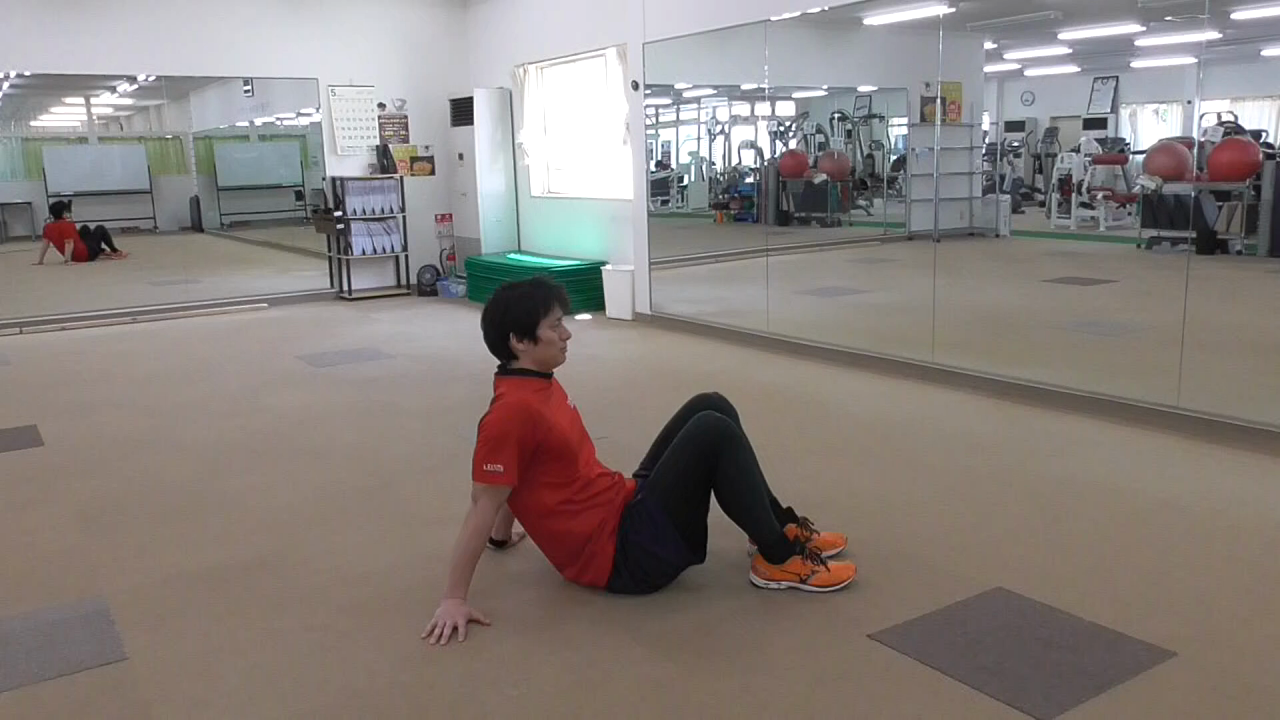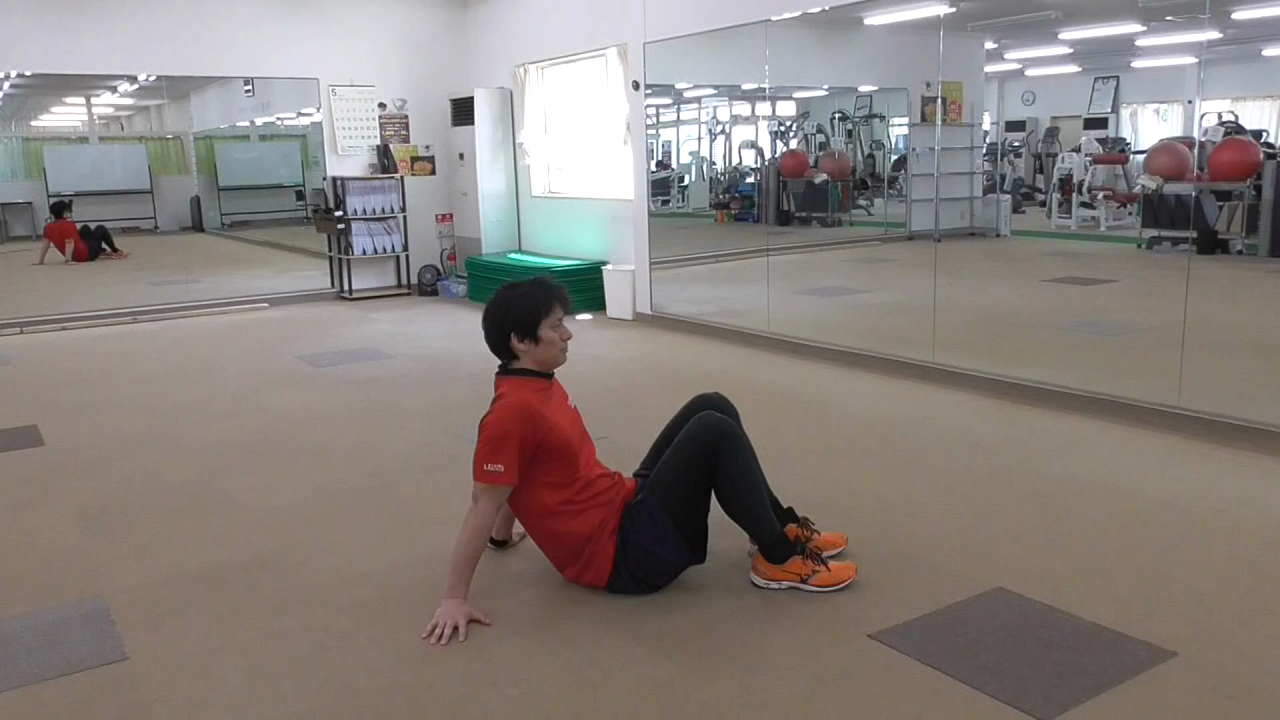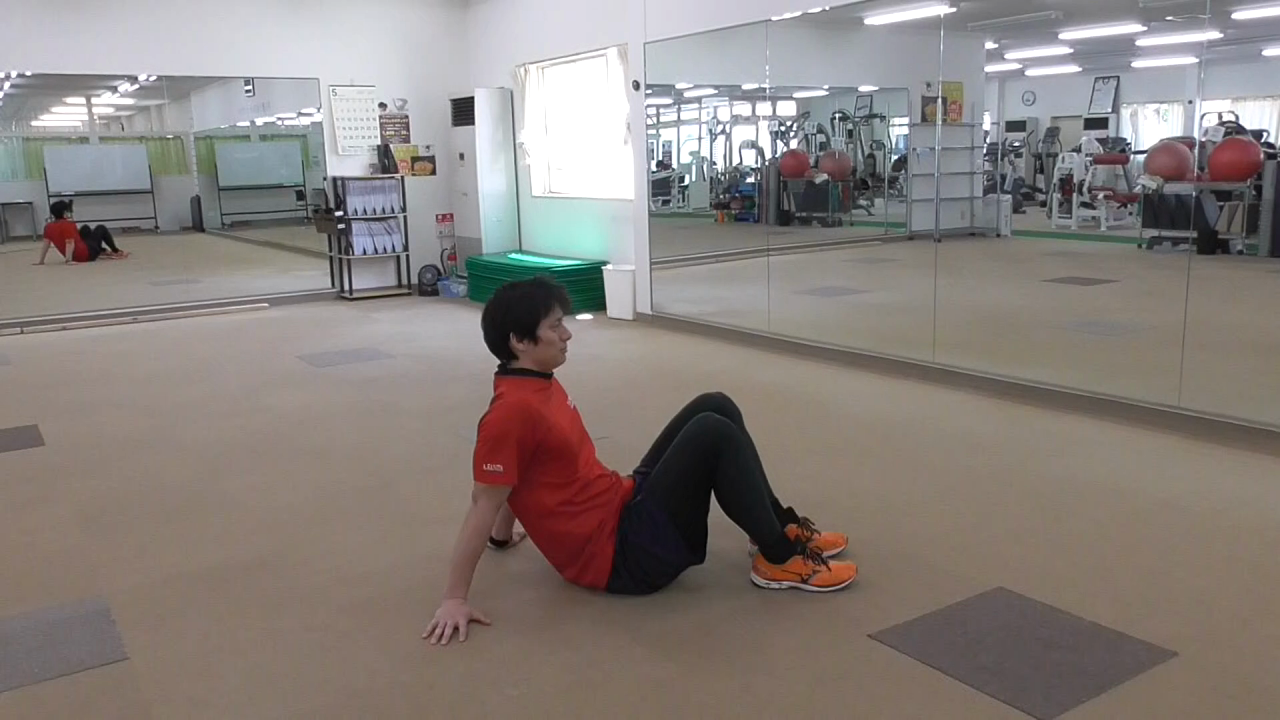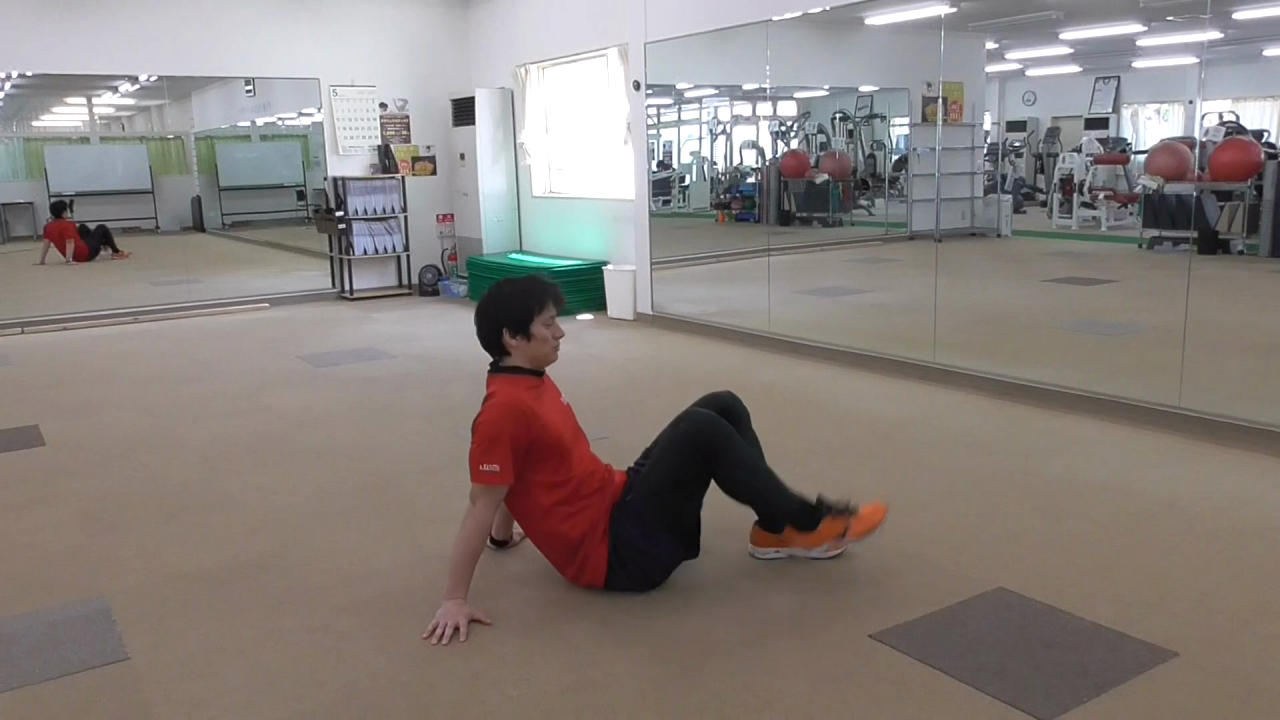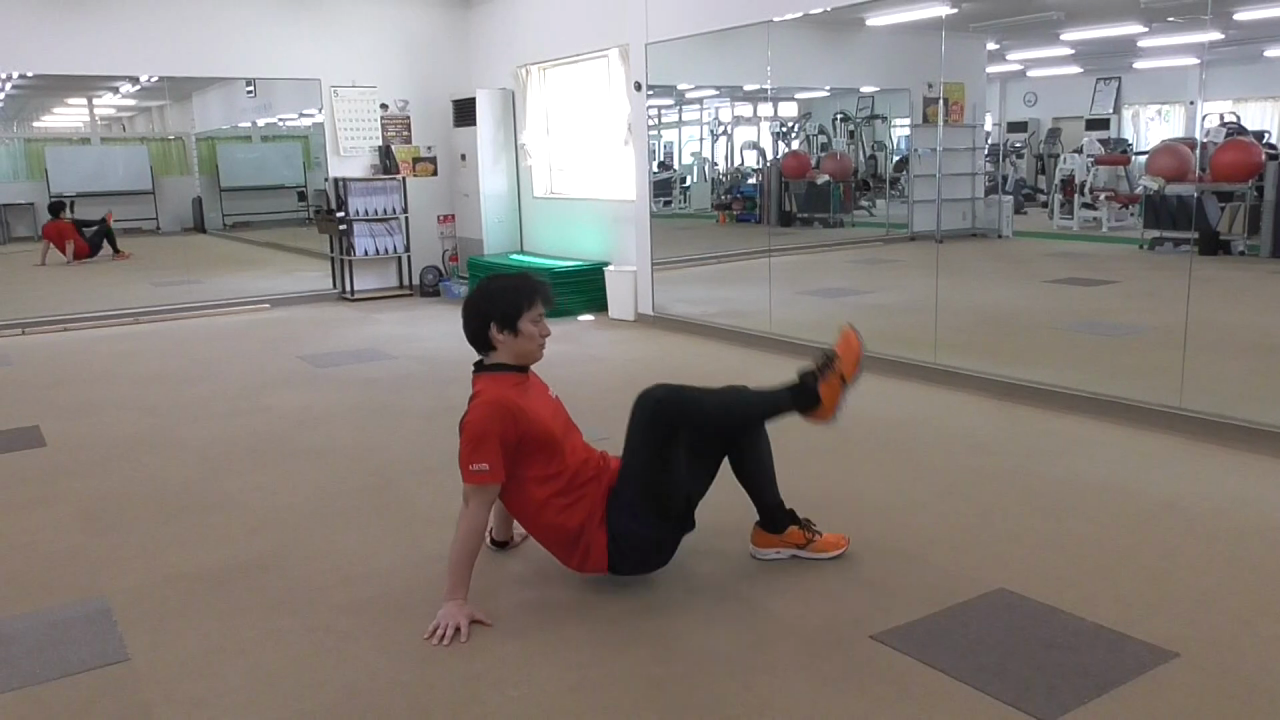
dt=0.2s
person 1, frame 1
left shoulder: (539, 385)
right shoulder: (513, 411)
left elbow: (518, 484)
right elbow: (483, 503)
left wrist: (503, 534)
right wrist: (454, 599)
left hip: (626, 508)
right hip: (624, 554)
left knee: (711, 408)
right knee: (713, 433)
left ankle: (778, 525)
right ankle: (778, 559)
person 1, frame 2
left shoulder: (541, 384)
right shoulder: (514, 410)
left elbow: (519, 484)
right elbow: (485, 503)
left wrist: (504, 533)
right wrist: (455, 598)
left hip: (626, 508)
right hip: (624, 553)
left knee: (712, 408)
right knee: (714, 432)
left ankle: (778, 525)
right ankle: (780, 560)
person 1, frame 3
left shoulder: (540, 384)
right shoulder: (514, 410)
left elbow: (520, 484)
right elbow: (484, 502)
left wrist: (502, 533)
right wrist: (454, 598)
left hip: (623, 506)
right hip: (623, 553)
left knee: (716, 409)
right knee: (712, 434)
left ankle: (778, 525)
right ankle: (780, 559)
person 1, frame 4
left shoulder: (533, 383)
right shoulder: (507, 408)
left elbow: (521, 481)
right elbow: (482, 503)
left wrist: (504, 533)
right wrist: (455, 599)
left hip: (619, 503)
right hip: (619, 549)
left knee: (722, 407)
right knee: (699, 429)
left ankle: (776, 528)
right ankle: (810, 519)
person 1, frame 5
left shoulder: (517, 380)
right shoulder: (491, 407)
left elbow: (521, 474)
right elbow: (475, 503)
left wrist: (503, 534)
right wrist: (455, 600)
left hip: (618, 496)
right hip: (620, 534)
left knee: (740, 405)
right knee: (658, 402)
left ankle: (776, 529)
right ankle: (803, 396)
